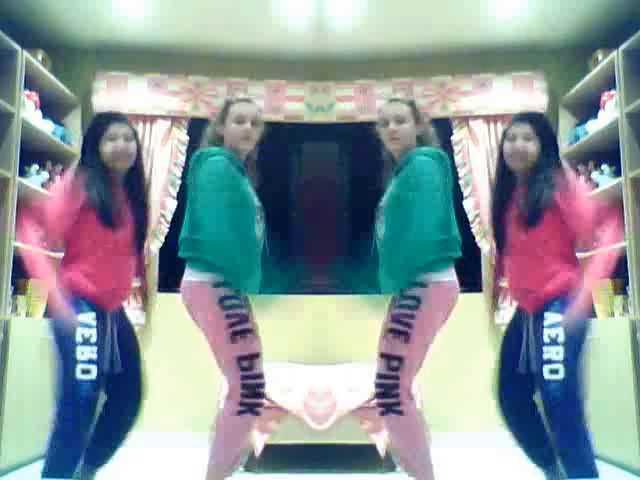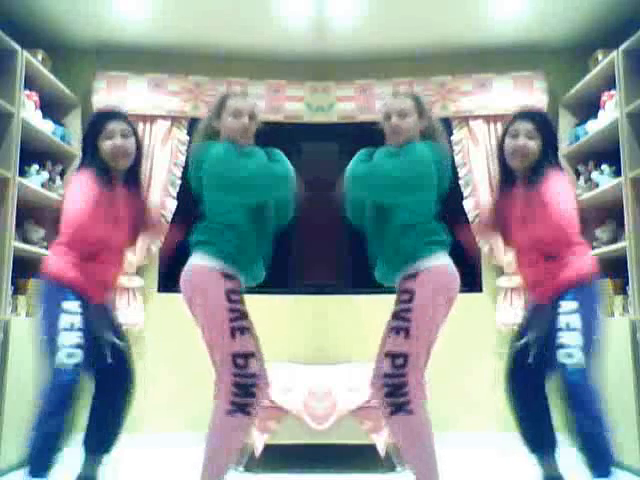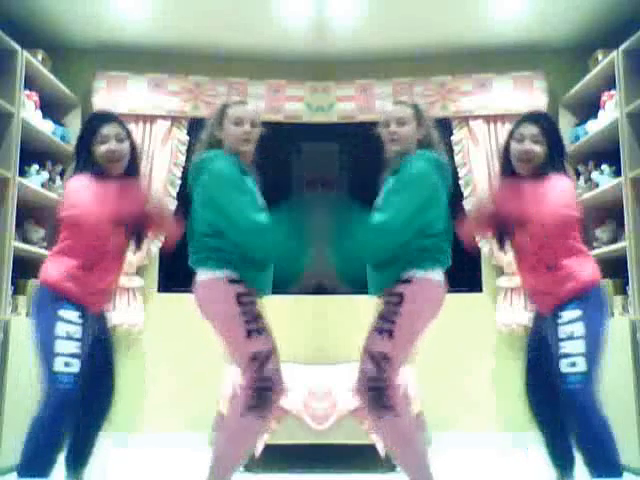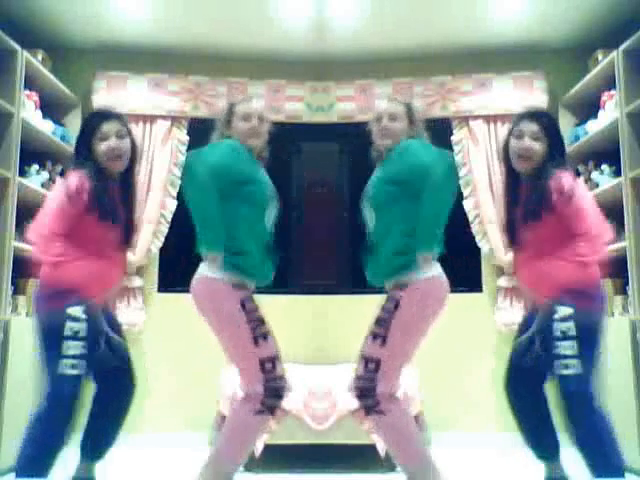
dt=0.3s
person 1, frame 1
left shoulder: (240, 174)
right shoulder: (217, 167)
right elbow: (220, 232)
left wrist: (254, 284)
right wrist: (254, 282)
left hip: (228, 287)
right hip: (212, 284)
left knee: (245, 387)
right knee: (249, 386)
person 1, frame 2
left shoulder: (246, 161)
right shoulder: (219, 157)
left elbow: (278, 211)
right elbow: (276, 181)
right wrist: (274, 160)
left hip: (224, 277)
right hip: (212, 274)
left knee: (244, 383)
right knee: (242, 385)
person 1, frame 3
left shoulder: (242, 173)
right shoulder: (220, 169)
left elbow: (258, 227)
right elbow: (247, 226)
right wrist: (289, 242)
left hip: (236, 285)
right hip: (225, 282)
left knee: (259, 386)
right knee: (262, 387)
person 1, frame 4
left shoulder: (251, 168)
right shoulder: (229, 154)
right elbow: (199, 166)
left wrist: (262, 263)
right wrist: (213, 242)
left hip: (234, 284)
right hip: (224, 283)
left knee: (261, 387)
right knee: (268, 388)
person 2, frame 1
left shoulder: (423, 166)
right shoulder: (399, 173)
left elbow: (421, 229)
left wrist: (383, 283)
right wrist: (382, 283)
left hip: (427, 284)
right hip: (410, 287)
left knee: (390, 385)
right knee: (393, 386)
person 2, frame 2
left shoulder: (418, 157)
right shoulder: (395, 161)
left elbow: (361, 181)
right elbow: (360, 211)
left wrist: (362, 160)
right wrist: (364, 176)
left hip: (427, 275)
right hip: (414, 277)
left knee: (397, 383)
right knee: (388, 383)
person 2, frame 3
left shoulder: (419, 170)
right shoulder: (397, 173)
left elbow: (394, 226)
right elbow: (382, 227)
left wrist: (349, 239)
left hip: (414, 283)
right hip: (402, 285)
left knee: (377, 387)
right knee: (378, 387)
person 2, frame 4
left shoulder: (410, 155)
right shoulder: (389, 168)
left elbow: (440, 166)
left wrist: (425, 242)
right wrist: (379, 264)
left hip: (415, 284)
right hip: (406, 284)
left knee: (371, 389)
right knee: (378, 387)
person 3, frame 1
left shoulder: (131, 194)
right shoulder: (79, 185)
right elbow: (34, 227)
right wrist: (52, 286)
left hip: (112, 309)
right hip: (78, 304)
left knee: (127, 397)
right knee: (81, 397)
person 3, frame 2
left shoulder: (129, 191)
right shoulder: (84, 181)
left elbow: (151, 228)
right elbow: (81, 224)
left hip: (97, 297)
right hip: (66, 291)
left knee: (118, 382)
right knee: (64, 382)
person 3, frame 3
left shoulder: (126, 194)
right shoulder: (83, 185)
left elbow: (171, 232)
right elbow: (96, 208)
left wrist: (155, 210)
right wrist: (140, 197)
left hip: (96, 304)
right hip: (62, 299)
left knee: (98, 395)
right knee: (64, 392)
person 3, frame 4
left shoulder: (120, 190)
right shoulder: (77, 183)
right elbow: (42, 236)
right wrist: (78, 279)
left hip: (95, 303)
right hip: (65, 300)
left knee: (119, 385)
right knee: (63, 394)
person 4, frame 1
left shoulder: (560, 185)
right shoulder: (508, 194)
left elbow: (606, 228)
left wrist: (585, 288)
left hip: (560, 304)
right hip: (526, 310)
left knee: (558, 397)
right knee: (511, 397)
person 4, frame 2
left shoulder: (554, 181)
right shoulder: (510, 192)
left elbow: (559, 225)
right elbow: (485, 228)
right wrist: (492, 217)
left hip: (573, 291)
right hip: (541, 297)
left knee: (575, 382)
right knee: (521, 381)
person 4, frame 3
left shoulder: (556, 185)
right shoulder: (512, 194)
left elbow: (545, 209)
right elbow: (468, 231)
left wrist: (500, 197)
right wrist: (484, 209)
left hip: (578, 299)
right hip: (544, 306)
left knee: (576, 392)
right knee: (541, 396)
person 4, frame 4
left shoulder: (562, 183)
right shoulder: (519, 190)
left elbow: (596, 236)
left wrist: (560, 279)
left hip: (573, 300)
right hip: (543, 303)
left knee: (576, 394)
right knee: (520, 385)
